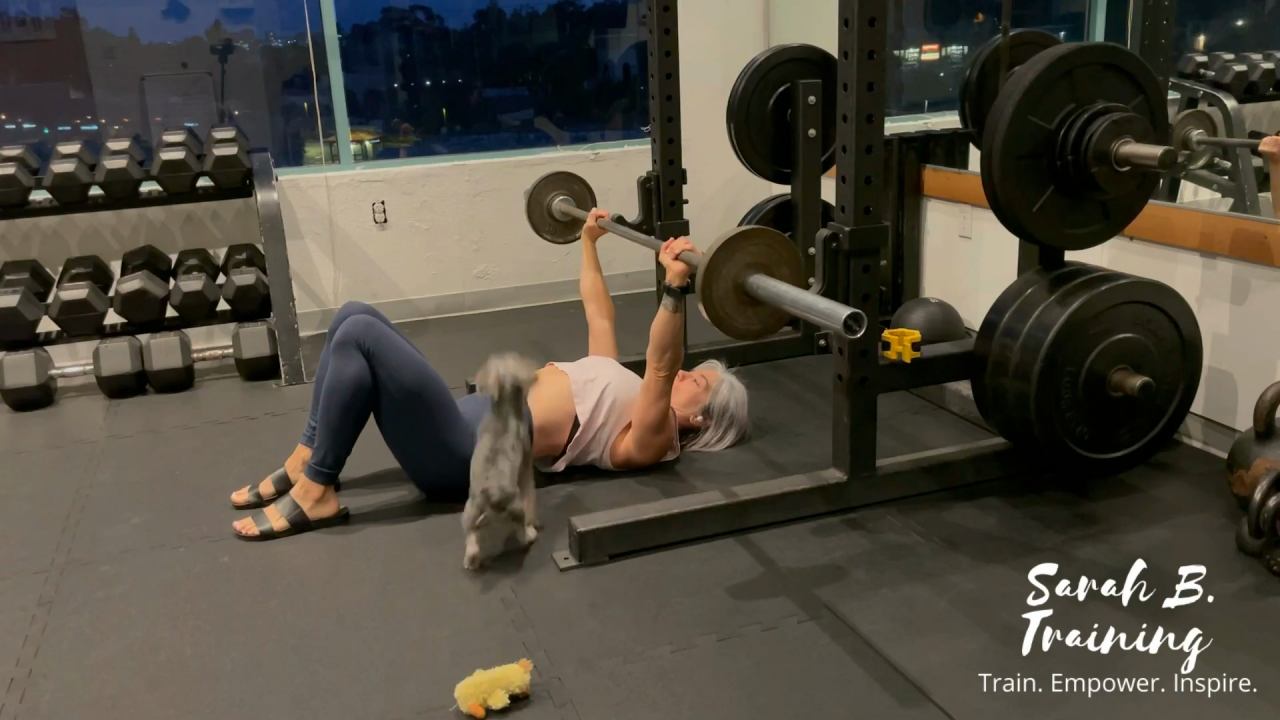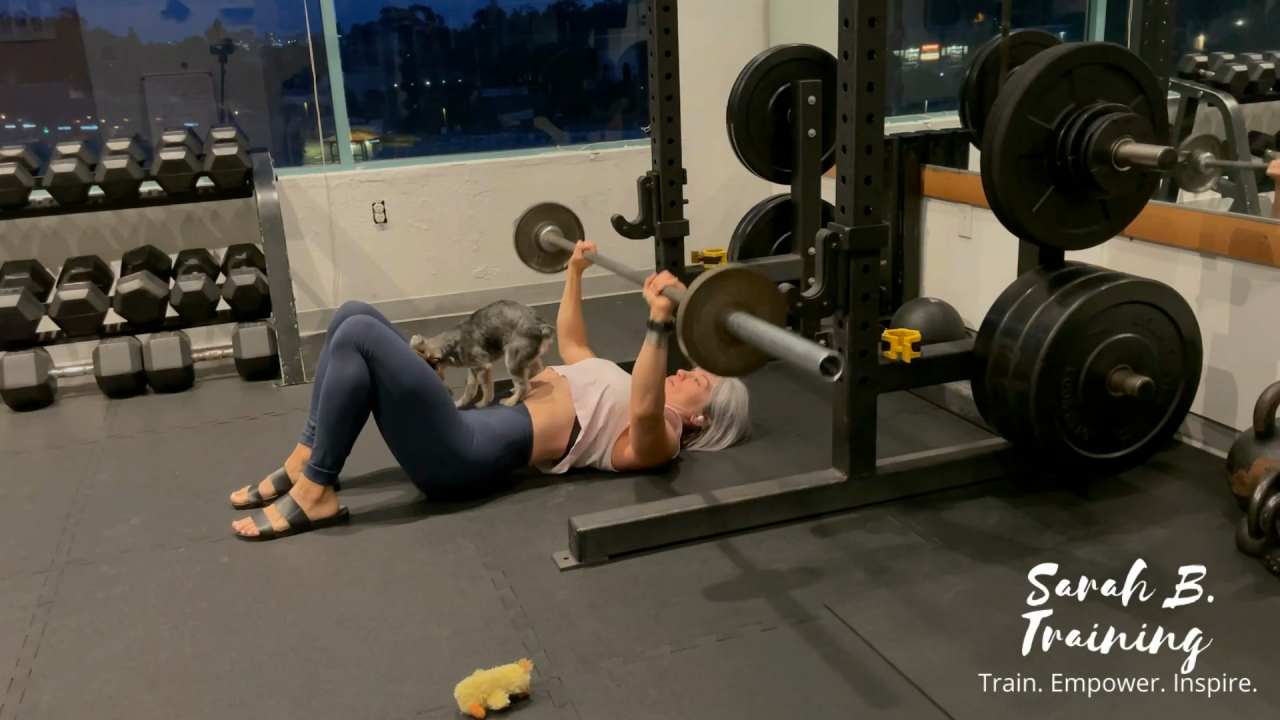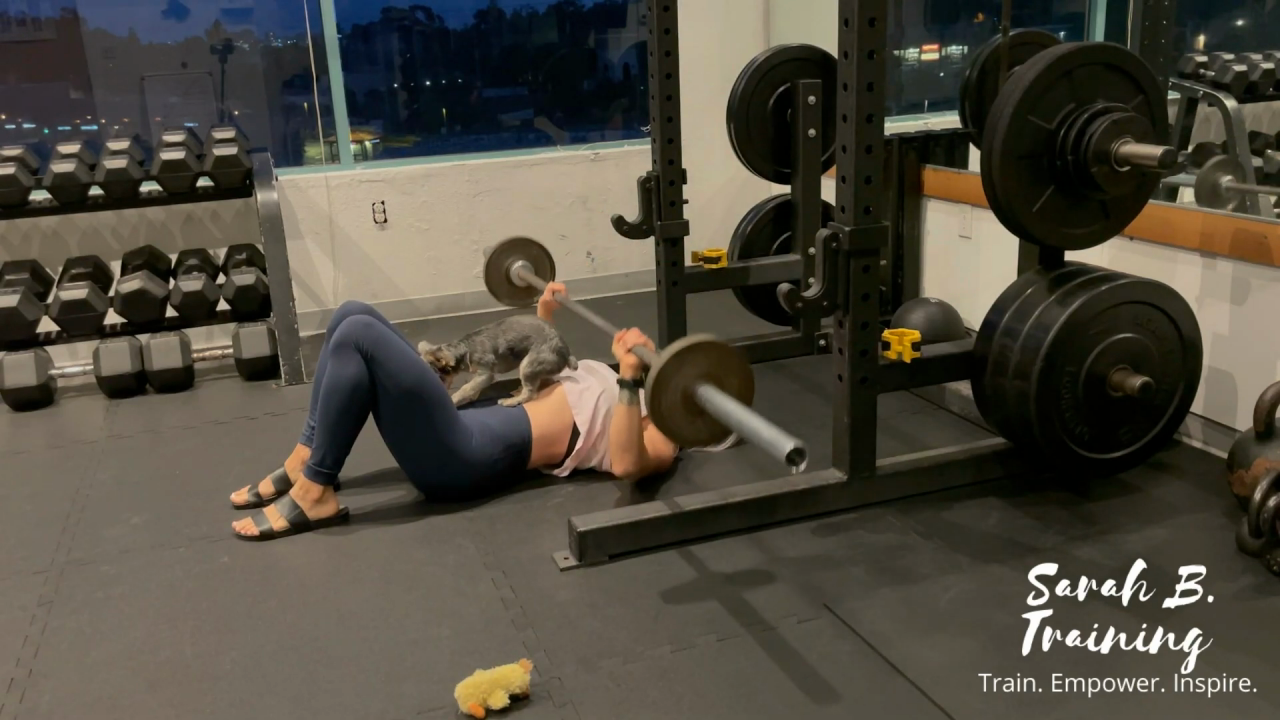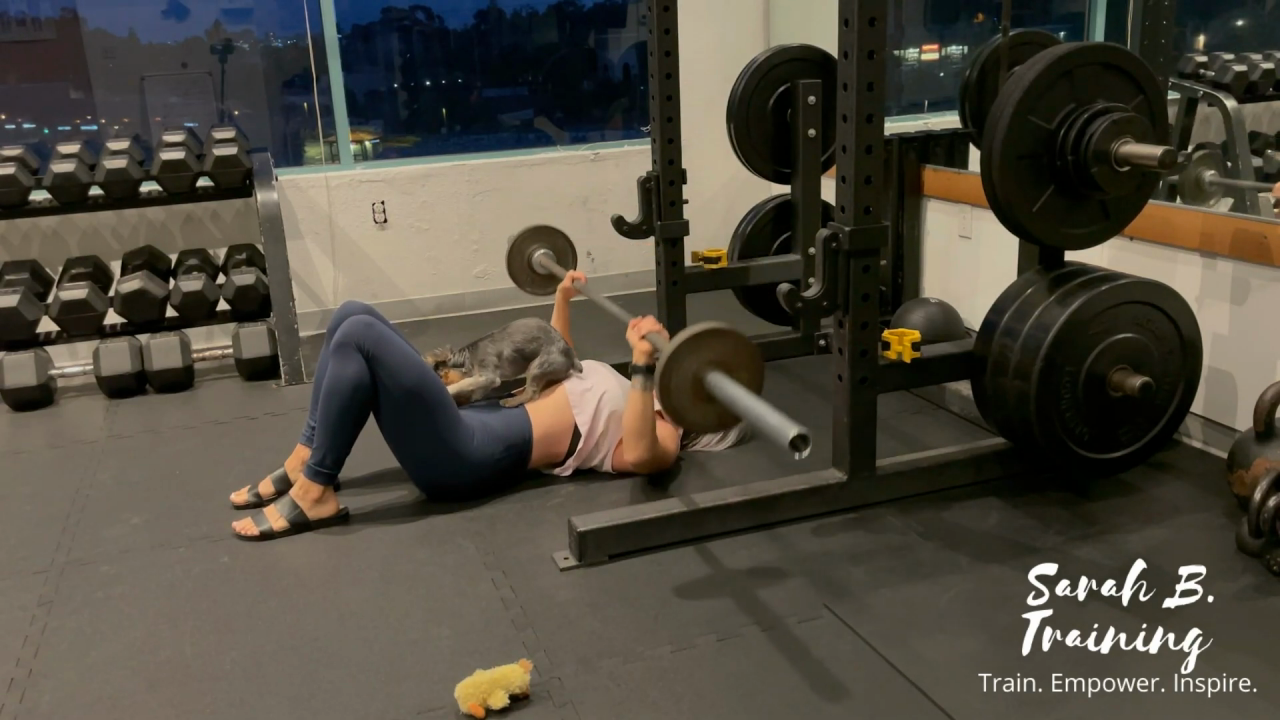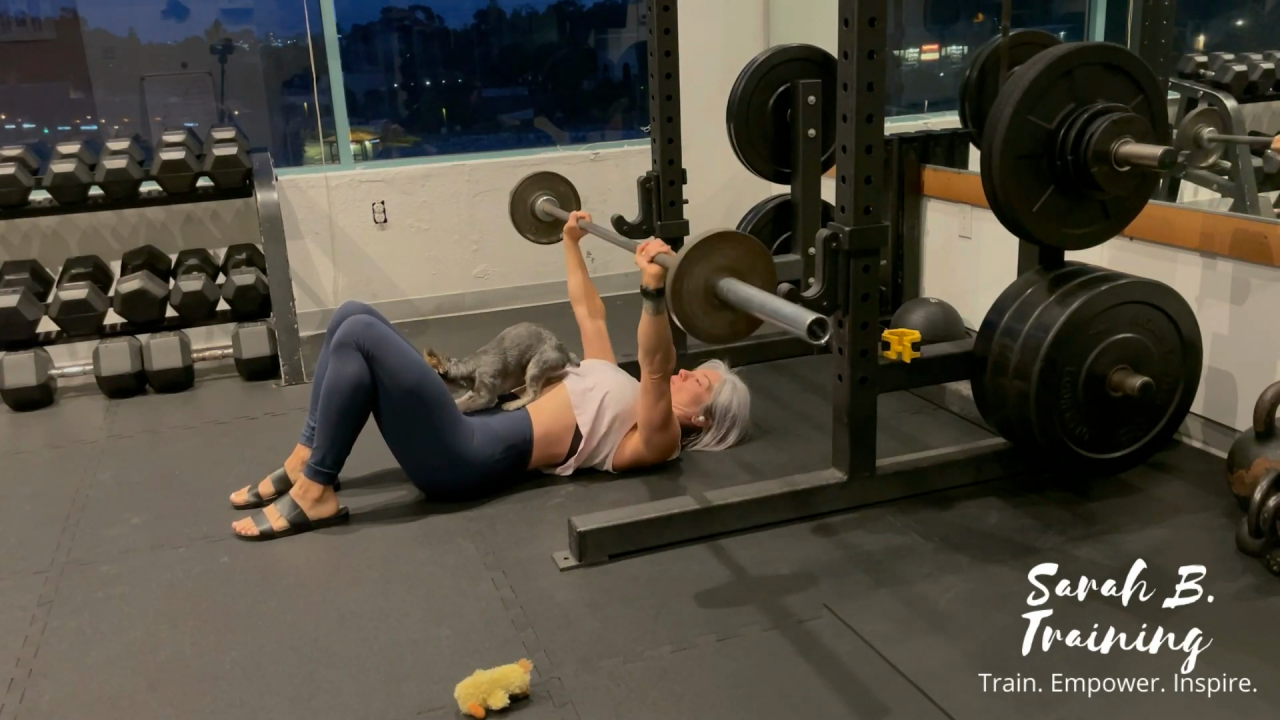
dt=1s
person 1, frame 1
left shoulder: (650, 439)
right shoulder: (619, 389)
left elbow: (661, 368)
right elbow: (599, 314)
left wrist: (675, 288)
right wrist: (589, 242)
left hip: (465, 452)
right hip: (468, 421)
left knee: (359, 335)
right knee: (354, 315)
left ankle: (315, 494)
right ankle: (304, 462)
person 1, frame 2
left shoulder: (657, 441)
right shoulder: (618, 386)
left elbow: (644, 409)
right elbow: (569, 341)
left wrist: (661, 321)
right wrist: (575, 272)
left hip: (465, 455)
right hip: (469, 419)
left knee: (359, 333)
right knee: (353, 314)
left ankle: (315, 495)
right ankle: (303, 464)
person 1, frame 3
left shoulder: (658, 437)
right shoulder: (625, 395)
left elbow: (627, 466)
left wrist: (632, 378)
right wrist: (544, 316)
left hip: (465, 457)
right hip: (469, 421)
left knee: (356, 335)
right knee: (354, 316)
left ankle: (314, 494)
right ankle: (299, 465)
person 1, frame 4
left shoulder: (661, 444)
right shoulder: (623, 397)
left elbow: (640, 450)
left wrist: (644, 365)
right wrist: (563, 297)
left hip: (469, 457)
right hip: (473, 421)
left knee: (360, 333)
right knee: (353, 314)
left ankle: (315, 495)
right ankle: (302, 464)
person 1, frame 5
left shoulder: (657, 439)
right shoulder: (621, 392)
left elbow: (655, 369)
right elbow: (588, 312)
left wrist: (654, 290)
right wrist: (571, 243)
left hip: (467, 459)
right hip: (470, 424)
left knee: (359, 336)
right knee: (353, 315)
left ankle: (314, 495)
right ankle: (302, 464)
